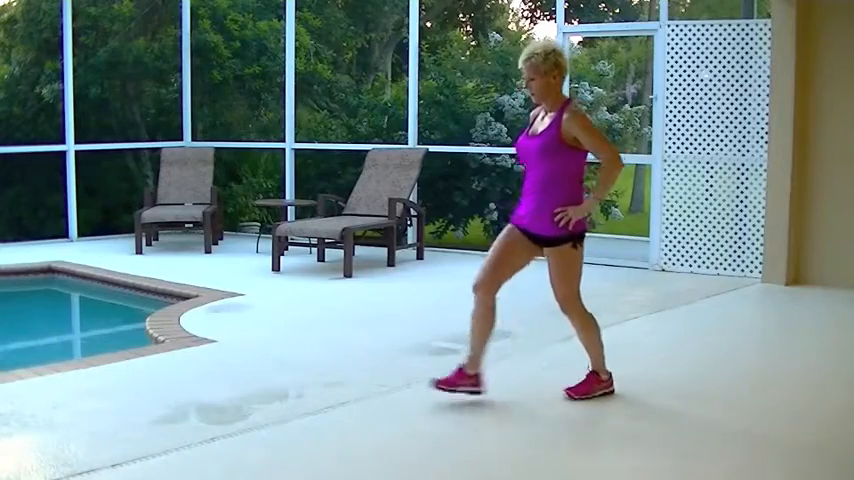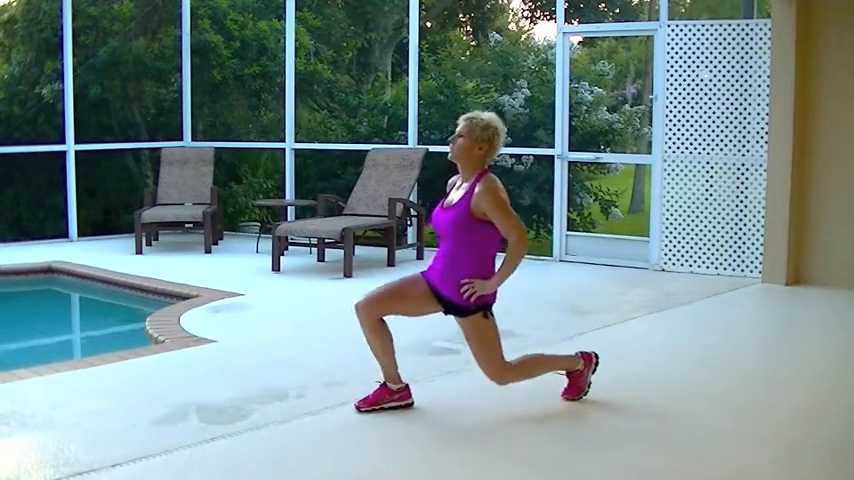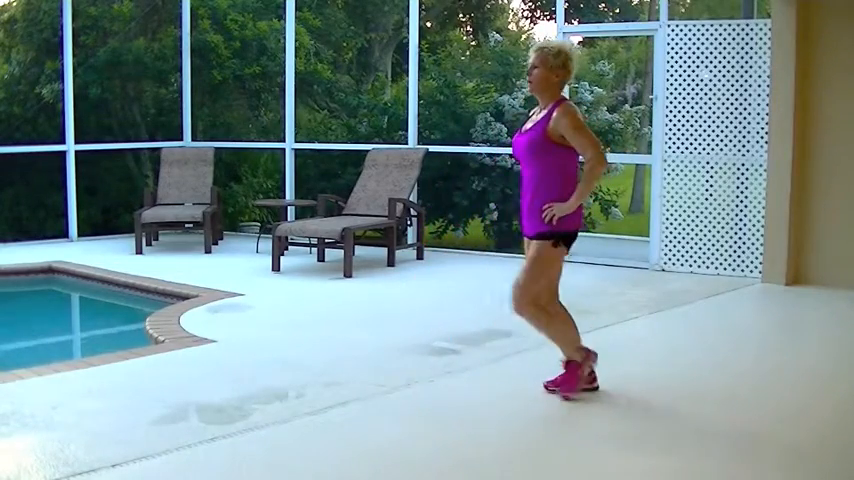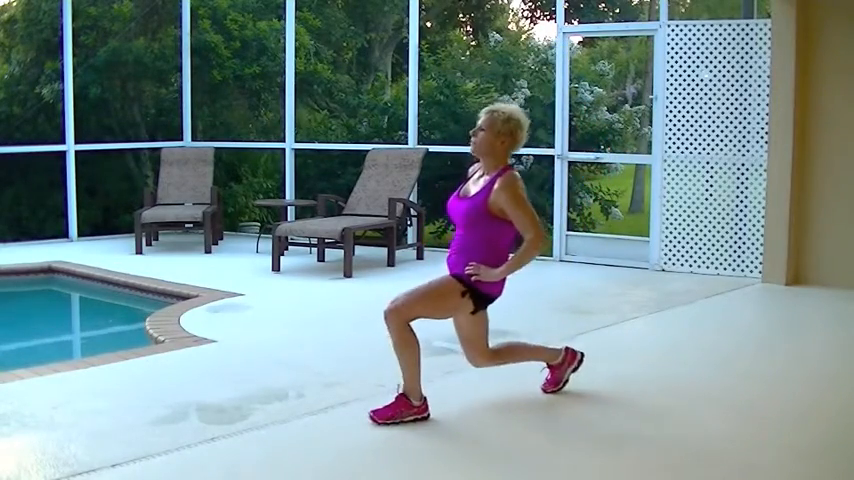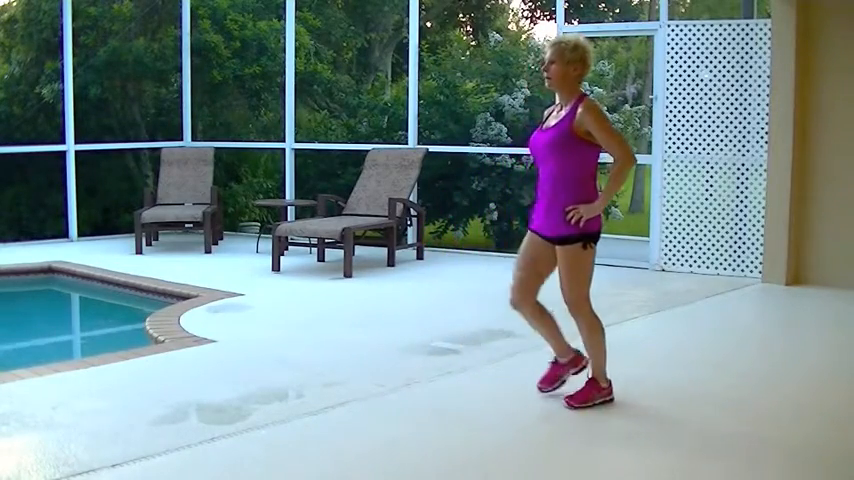
dt=1s
person 1, frame 1
left shoulder: (573, 117)
right shoulder: (536, 115)
left elbow: (614, 162)
left wrist: (586, 206)
left hip: (561, 226)
right hip: (525, 219)
left knee: (569, 304)
right knee: (482, 287)
left ankle: (601, 376)
right ankle: (470, 372)
person 1, frame 2
left shoulder: (486, 190)
right shoulder: (453, 183)
left elbow: (519, 241)
left wrist: (493, 283)
left hip: (468, 294)
right hip: (436, 281)
left knee: (500, 374)
right knee: (366, 308)
left ankle: (578, 363)
right ankle: (395, 388)
person 1, frame 3
left shoulder: (563, 114)
right shoulder: (537, 114)
left elbow: (597, 160)
left wrist: (571, 204)
left hip: (555, 223)
right hip: (534, 221)
left knee: (523, 301)
right knee: (543, 302)
left ankle: (579, 355)
right ankle: (579, 369)
person 1, frame 4
left shoulder: (506, 184)
right shoulder: (475, 171)
left elbow: (536, 238)
left wrist: (499, 272)
left hip: (476, 281)
right hip: (461, 277)
left knee: (395, 313)
right knee: (481, 357)
left ankle: (413, 401)
right ankle: (561, 357)
person 1, frame 5
left shoulder: (586, 111)
right shoulder: (551, 112)
left elbow: (625, 157)
left wrist: (599, 204)
left hip: (574, 224)
right hip: (543, 221)
left knee: (577, 305)
right knee: (520, 298)
left ankle: (600, 383)
right ankle: (567, 357)
